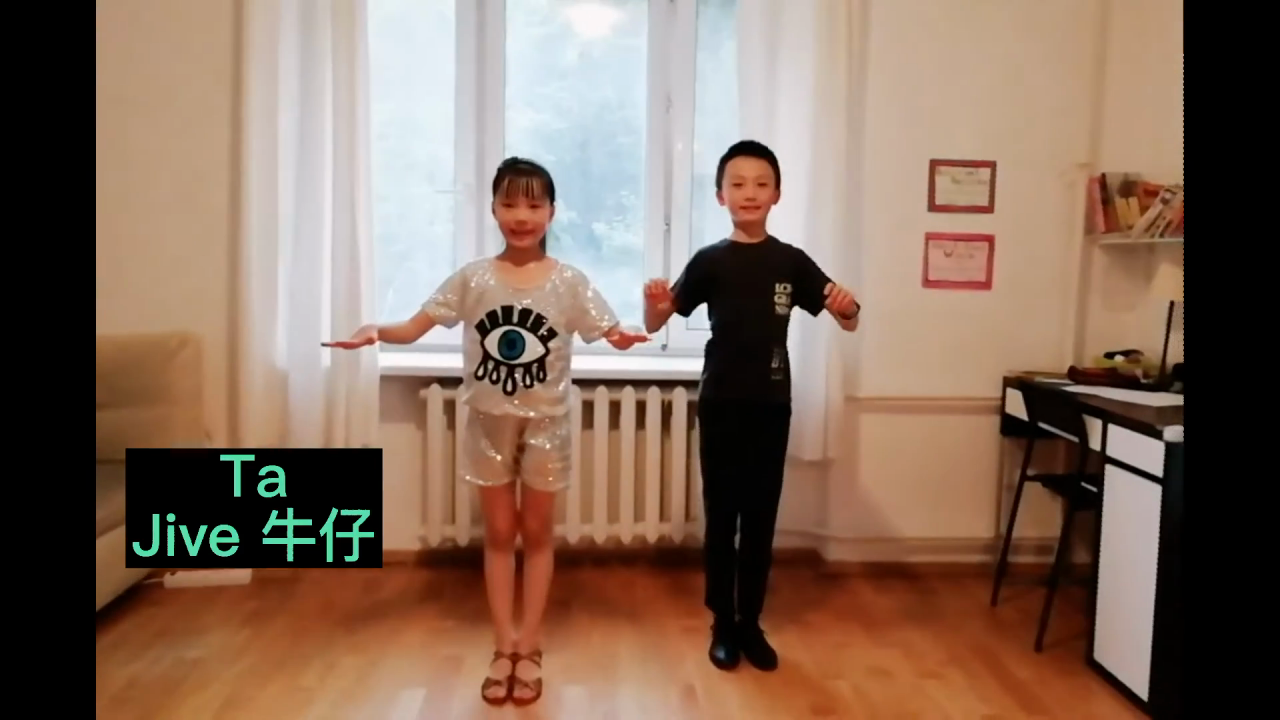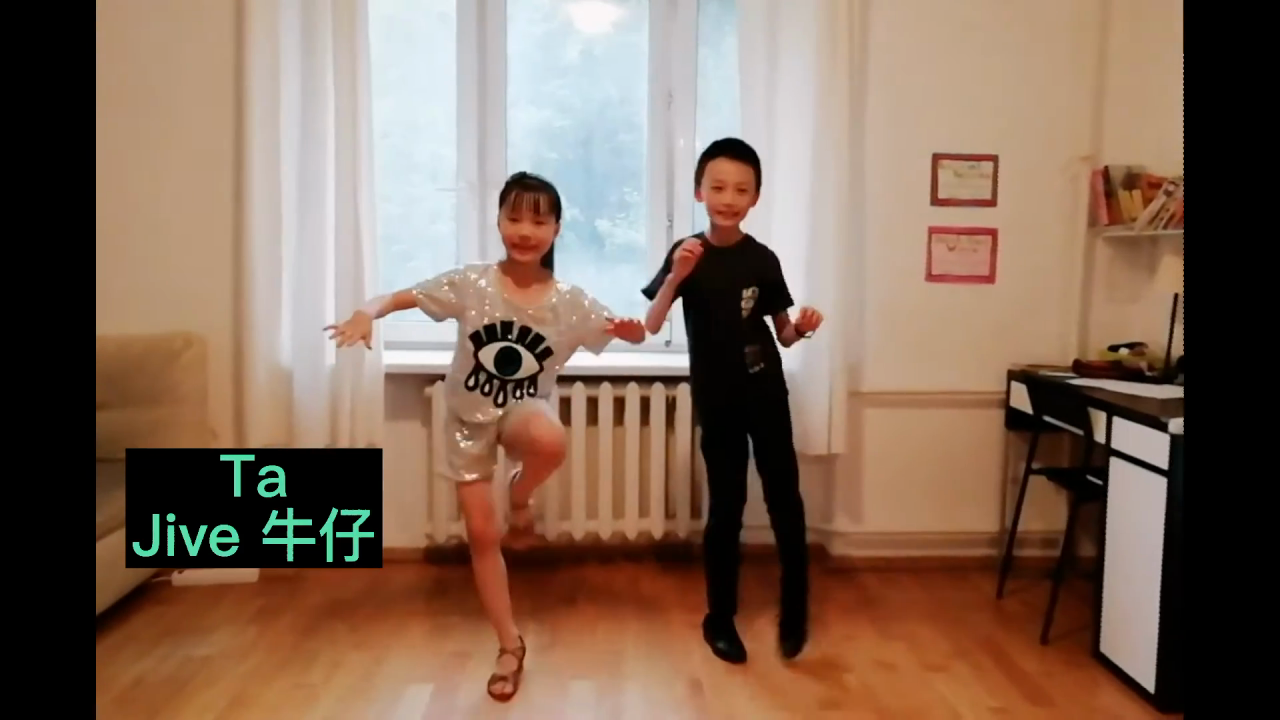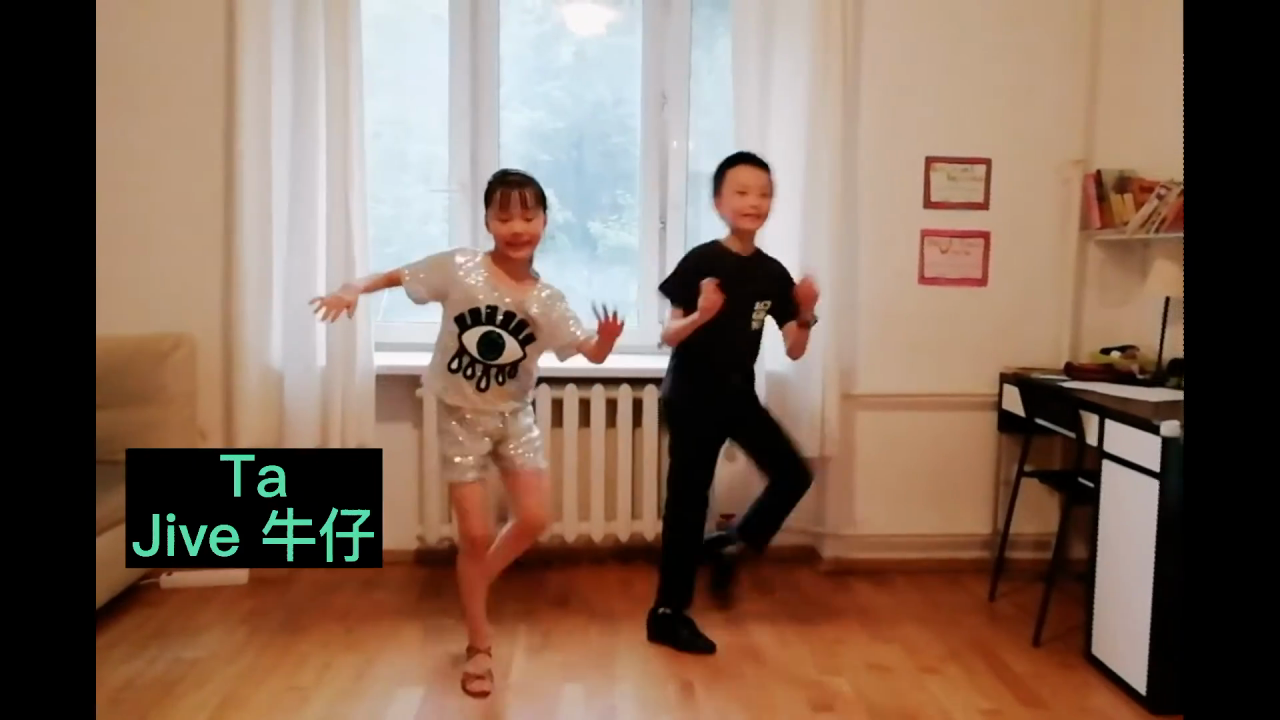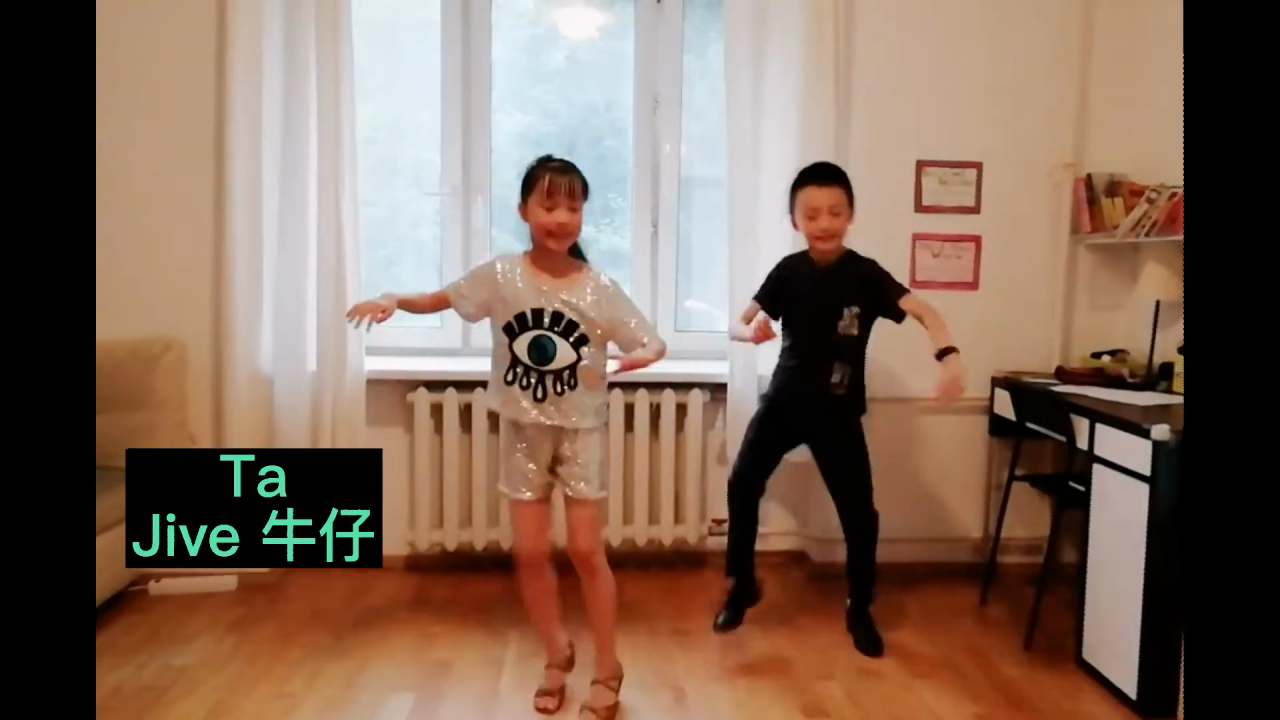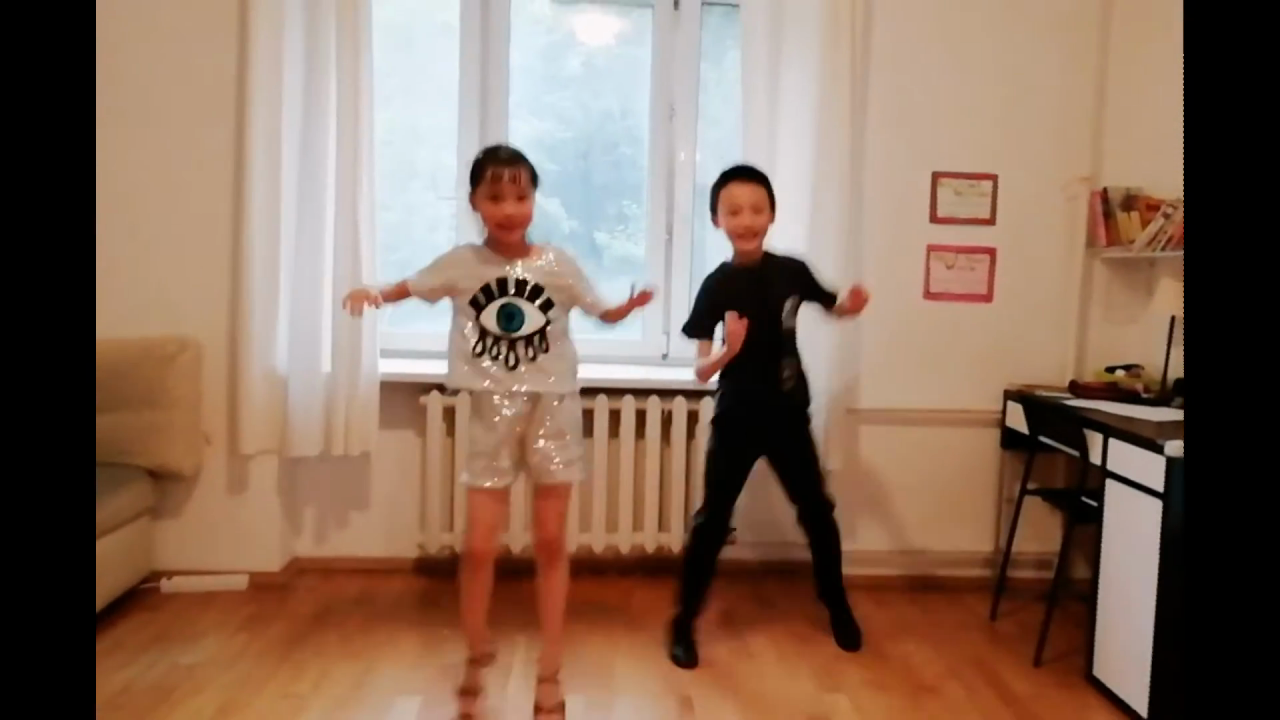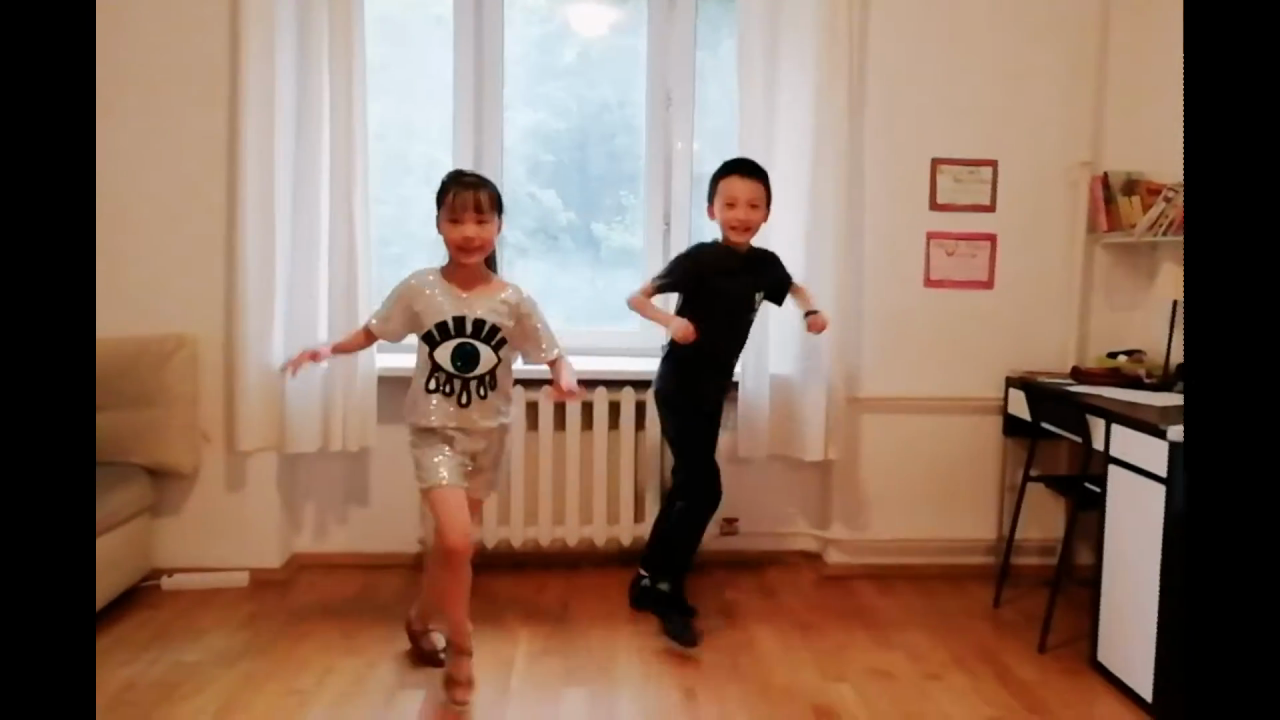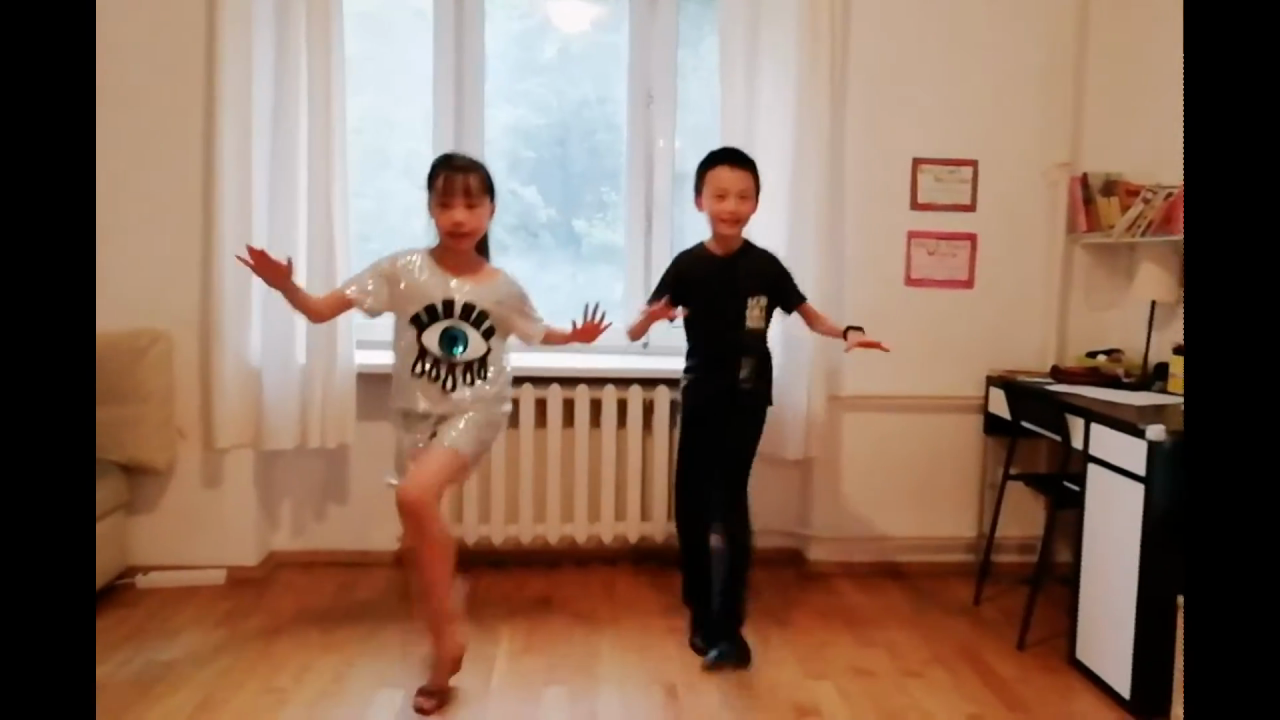
dt=0.7s
person 1, frame 1
left shoulder: (569, 282)
right shoulder: (472, 279)
left elbow: (612, 333)
right elbow: (414, 328)
left wrist: (626, 338)
right wrist: (376, 331)
left hip: (546, 422)
right hip: (490, 422)
left knee: (536, 533)
right knee: (499, 534)
left ankle: (530, 647)
right ankle: (504, 647)
person 1, frame 2
left shoulder: (568, 300)
right shoulder: (468, 283)
left elbow: (625, 330)
right elbow: (396, 297)
left wrist: (633, 332)
right wrist: (365, 314)
left hip: (524, 411)
right hip: (469, 420)
left knee: (549, 441)
right knee: (481, 534)
left ankle: (520, 495)
right ankle: (509, 645)
person 1, frame 3
left shoulder: (547, 299)
right shoulder: (457, 267)
left elbow: (592, 354)
right elbow: (396, 276)
left wrist: (607, 334)
right wrist: (354, 288)
left hip: (513, 413)
right hip: (459, 415)
left knee: (534, 521)
right knee: (474, 534)
left ankle: (482, 576)
right ankle: (479, 645)
person 1, frame 4
left shoulder: (600, 289)
right shoulder: (500, 275)
left elbow: (654, 344)
right elbow: (438, 299)
left wrist: (636, 359)
right wrist: (392, 301)
left hip: (580, 429)
right hip: (523, 429)
left knee: (586, 551)
right knee: (530, 552)
left ankle: (607, 670)
right ankle: (556, 657)
person 1, frame 5
left shoulder: (558, 264)
right shoulder: (461, 262)
left elbow: (603, 313)
right elbow: (403, 290)
left wrist: (631, 307)
right wrist: (372, 294)
left hip: (551, 409)
right hip: (492, 411)
left knee: (550, 544)
right knee: (480, 545)
right ankle: (477, 656)
person 1, frame 6
left shoulder: (514, 301)
right shoulder: (418, 289)
left elbow: (553, 356)
right elbow: (366, 336)
left wrist: (564, 377)
right wrist: (325, 350)
left hip: (487, 435)
right hip: (434, 433)
left knee: (454, 545)
right knee: (455, 544)
left ankle: (421, 620)
right ankle: (460, 647)
person 1, frame 7
left shoulder: (503, 287)
right shoulder: (400, 269)
left elbow: (538, 331)
right elbow: (320, 310)
left wrist: (575, 337)
right wrist: (286, 288)
left hip: (478, 411)
right hip: (417, 413)
left knee: (415, 495)
right knee: (422, 538)
left ankle: (447, 604)
right ankle: (446, 657)
person 2, frame 1
left shoulder: (791, 261)
right shoulder: (710, 260)
left elbow: (848, 320)
right elbow: (655, 324)
left wrist: (846, 304)
right wrist: (653, 303)
left hip: (771, 406)
right hip: (721, 404)
left knee: (761, 517)
right knee: (721, 516)
left ankle: (749, 623)
right ankle: (722, 624)
person 2, frame 2
left shoulder: (761, 260)
right shoulder: (688, 255)
left elbow: (785, 333)
right elbow: (652, 326)
left wrist: (804, 325)
right wrist: (675, 278)
left hip: (764, 392)
right hip: (714, 400)
left knee: (783, 494)
right knee: (725, 508)
left ankle: (794, 601)
right ankle: (719, 618)
person 2, frame 3
left shoulder: (774, 274)
right shoulder: (702, 261)
left elbow: (794, 350)
right elbow: (670, 337)
left wrist: (806, 313)
right wrist: (702, 315)
left hip: (737, 394)
right hip: (691, 398)
left knee: (795, 476)
right knee: (688, 502)
left ankle: (725, 548)
right ankle: (668, 612)
person 2, frame 4
left shoulder: (866, 273)
right shoulder: (788, 271)
left elbow: (923, 312)
right elbow: (740, 324)
left wrist: (949, 356)
right wrist: (752, 331)
left hip: (839, 408)
right hip: (786, 398)
left knee: (859, 512)
right knee: (743, 483)
left ankle: (859, 608)
right ankle: (741, 585)
person 2, frame 5
left shoulder: (791, 270)
right shoulder: (717, 286)
left elbow: (833, 307)
right elbow: (701, 366)
left wrist: (851, 306)
right wrist: (726, 350)
left hip: (788, 412)
right hip: (737, 416)
left knee: (817, 510)
right knee: (712, 517)
left ankle: (836, 604)
right ankle: (684, 618)
person 2, frame 6
left shoulder: (765, 264)
right shoulder: (700, 259)
left elbow: (794, 289)
right elbow: (637, 298)
left wrist: (813, 313)
right wrist: (671, 321)
left hip: (712, 391)
right hip: (680, 390)
left knee: (691, 490)
right knee: (703, 489)
left ankle: (650, 579)
right ankle: (665, 587)
person 2, frame 7
left shoulder: (766, 266)
right shoulder: (686, 268)
left elbow: (809, 315)
right elbow: (634, 333)
left wrist: (848, 333)
right wrist: (650, 317)
left hip: (746, 398)
right hip: (698, 397)
left knee: (727, 500)
right knee: (692, 508)
left ankle: (727, 625)
right ankle: (702, 616)
